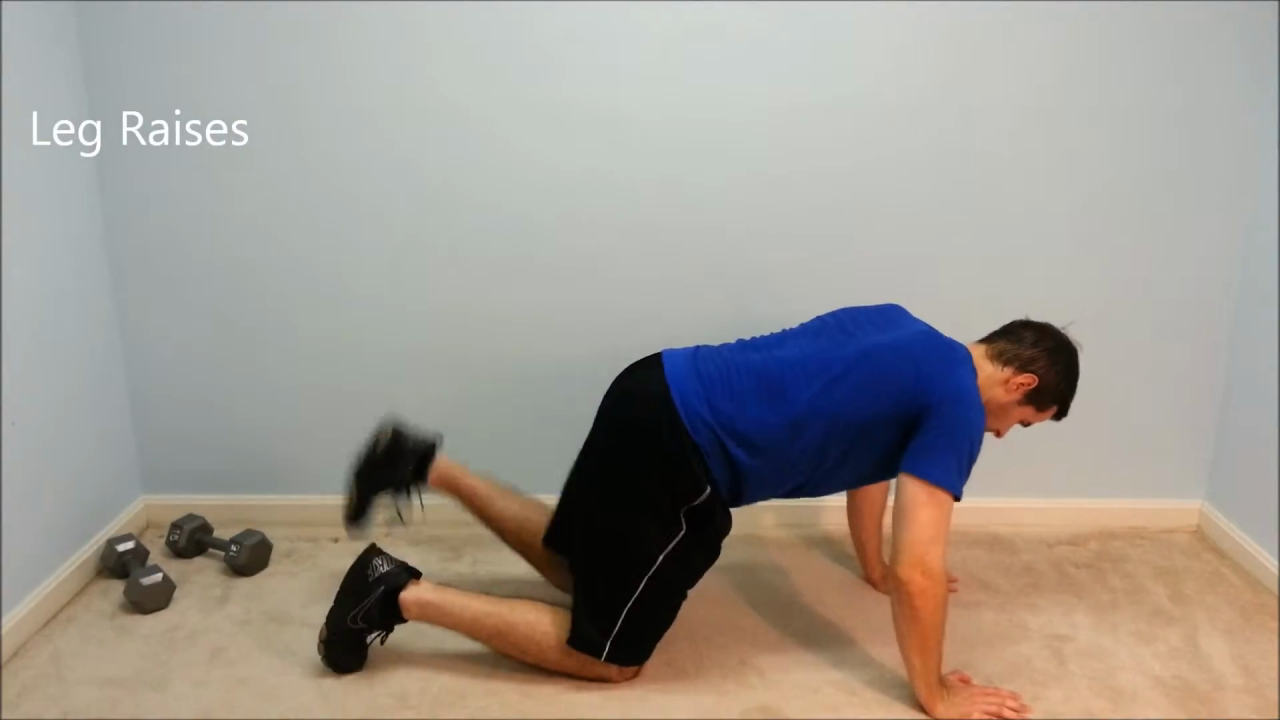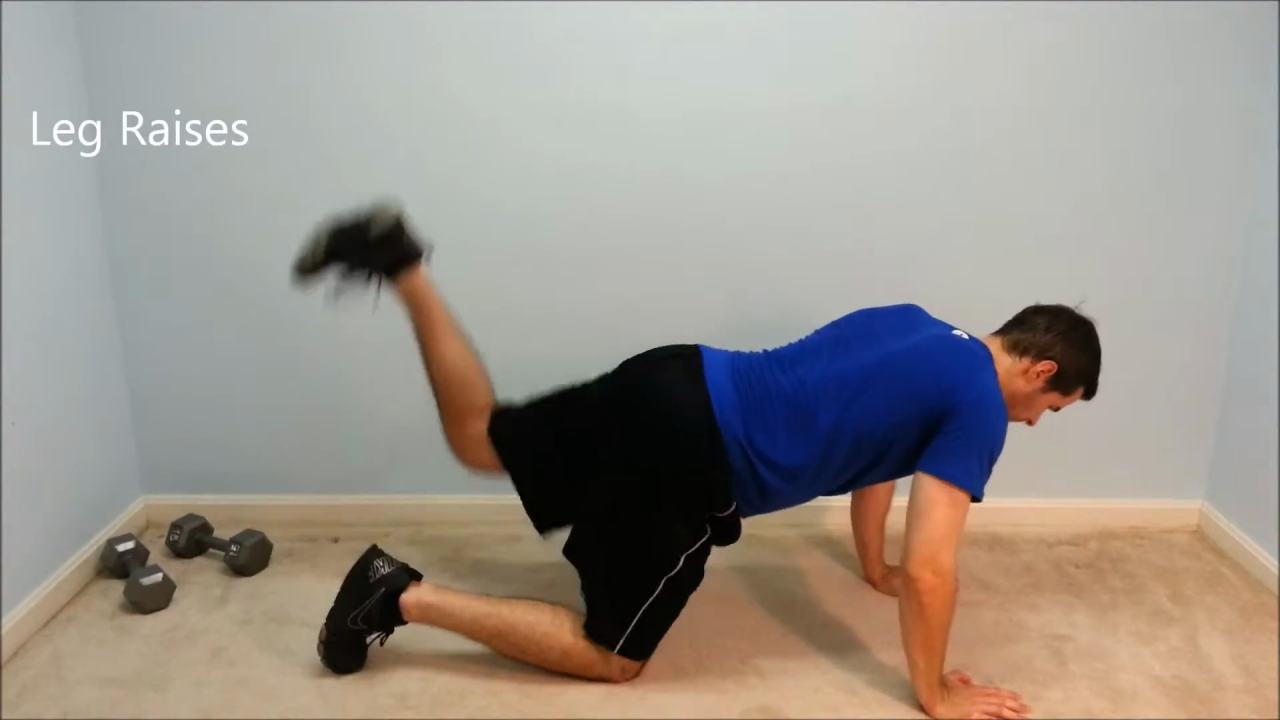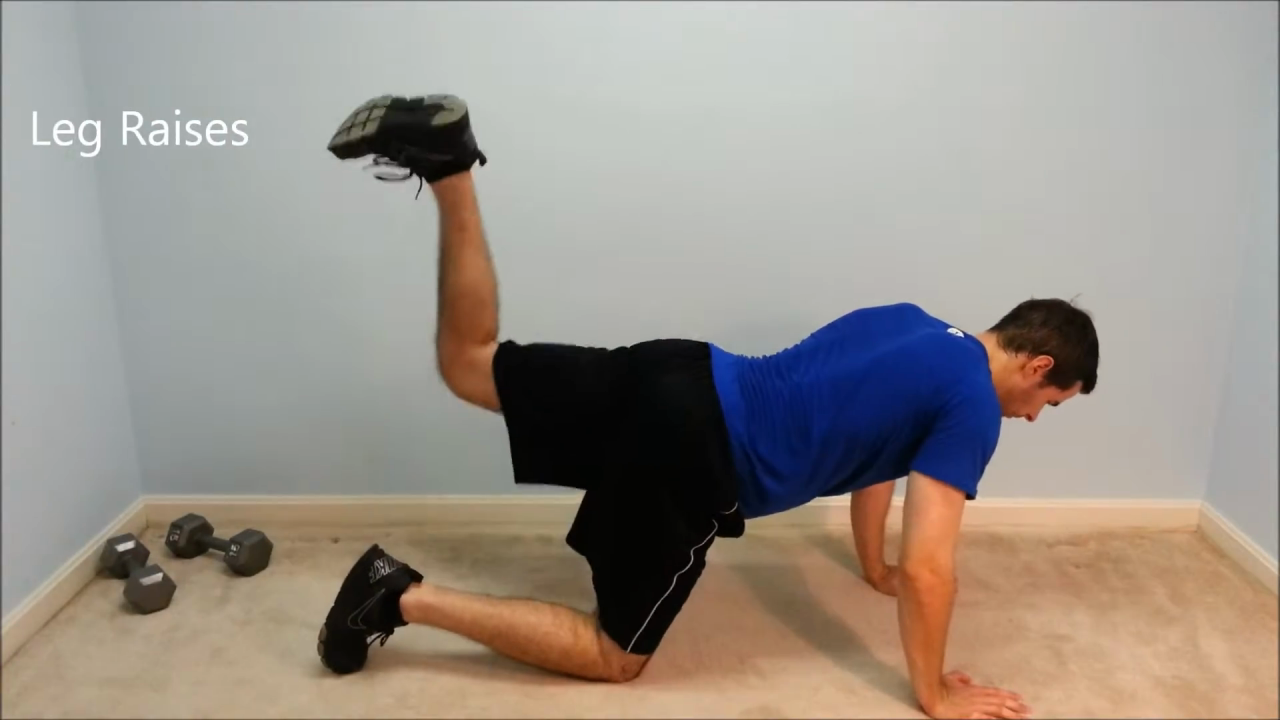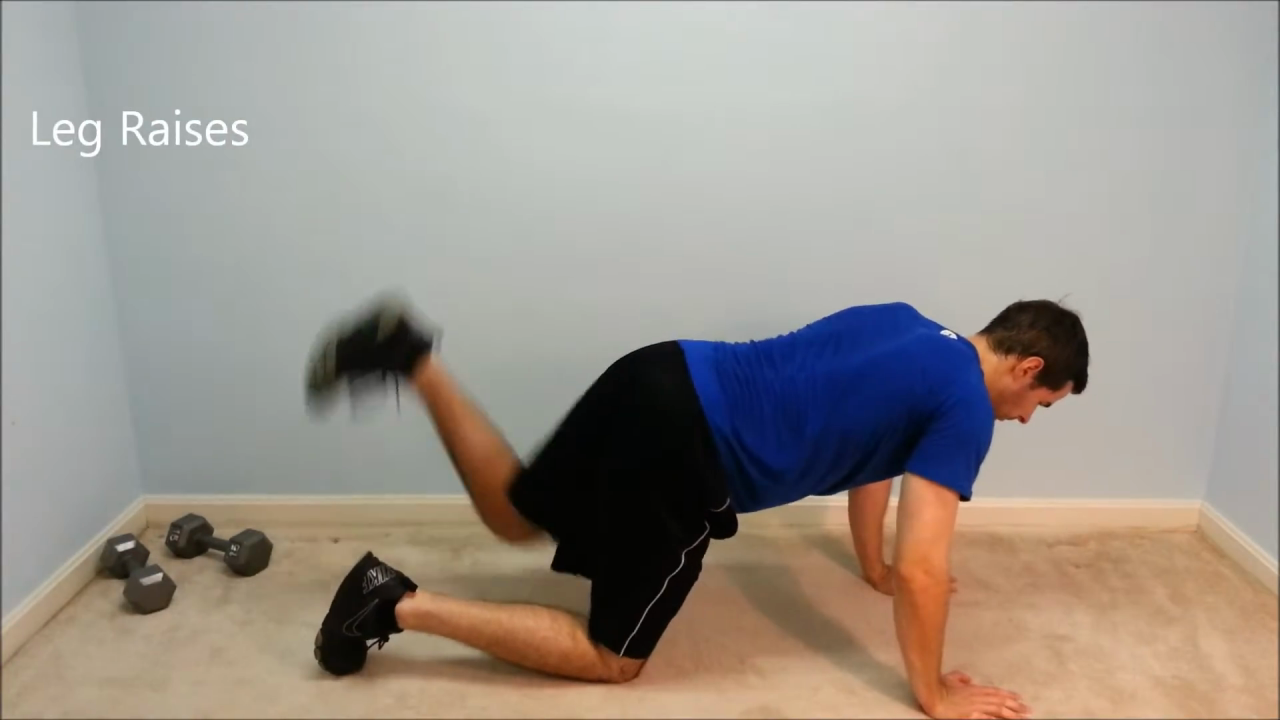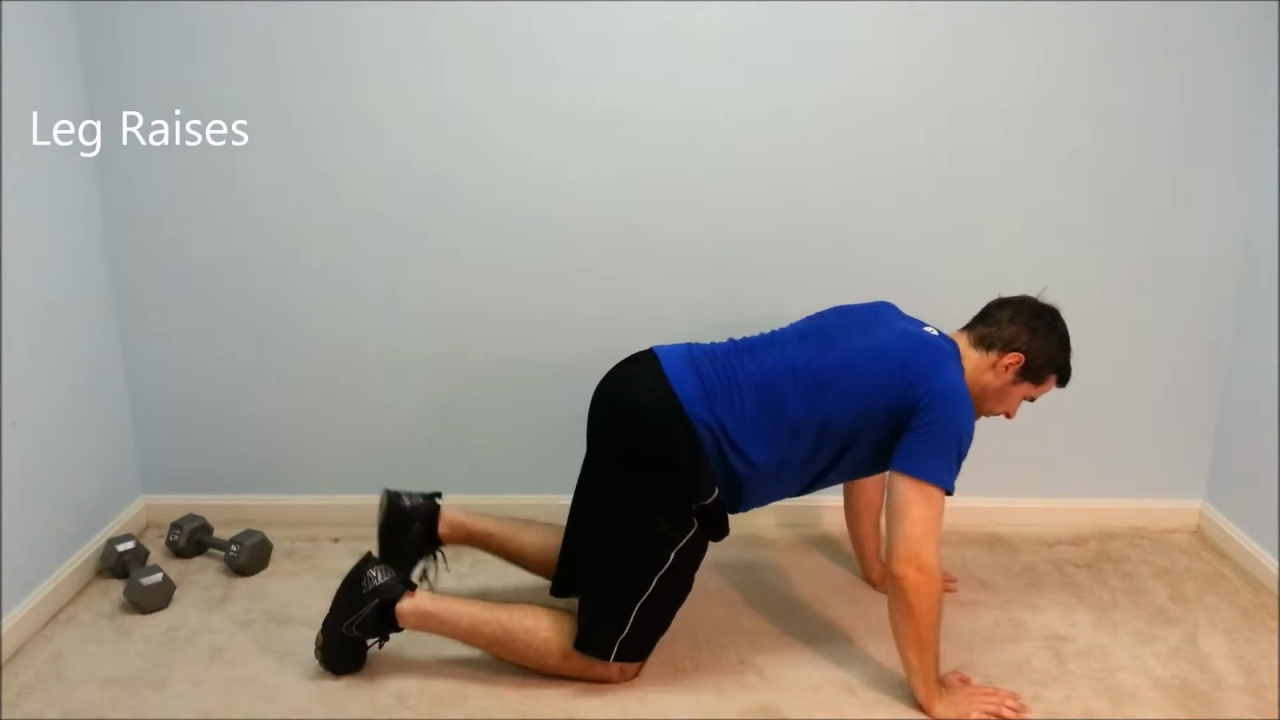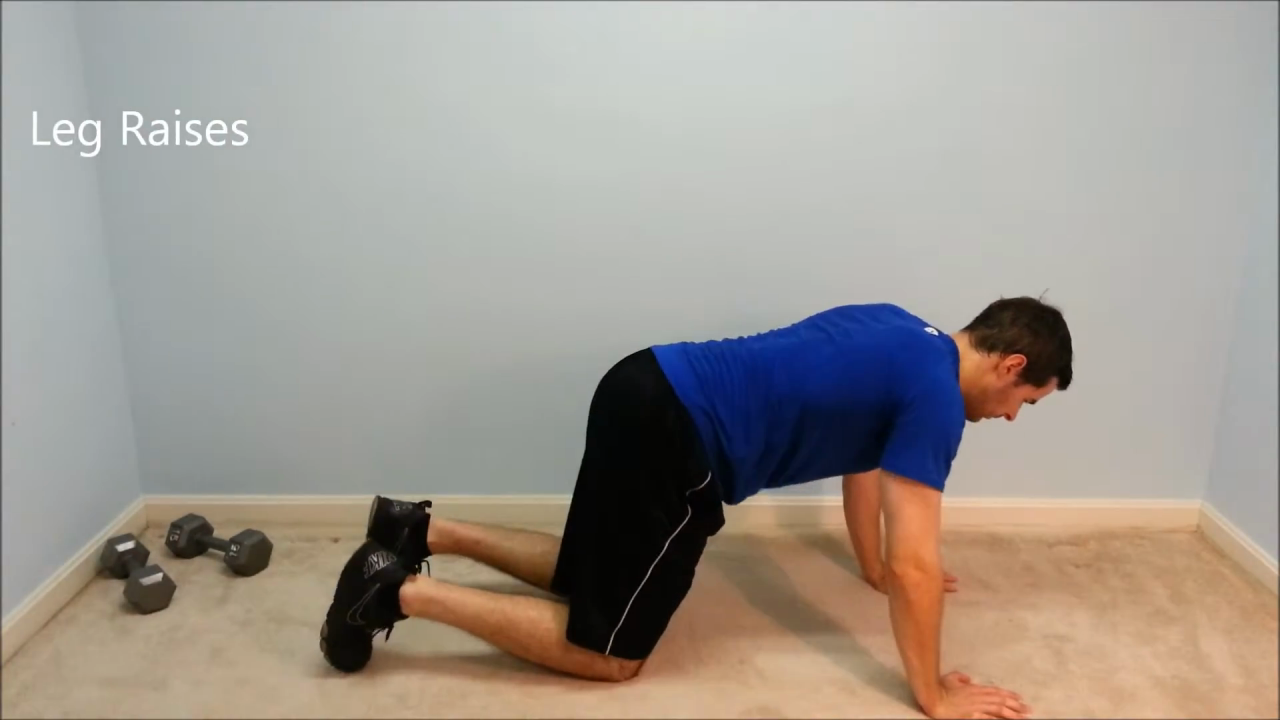
dt=0.3s
person 1, frame 1
left shoulder: (910, 337)
right shoulder: (956, 402)
right elbow: (920, 574)
left wrist: (873, 565)
left hip: (656, 393)
right hip: (673, 454)
left knee: (572, 559)
right knee: (606, 654)
left ankle: (426, 465)
right ankle: (406, 595)
person 1, frame 2
left shoulder: (916, 328)
right shoulder: (978, 410)
right elbow: (930, 573)
left wrist: (872, 569)
left hip: (679, 385)
right hip: (690, 462)
left knee: (477, 440)
right knee: (609, 654)
left ankle: (402, 258)
right ankle: (410, 597)
person 1, frame 3
left shoulder: (916, 329)
right shoulder: (971, 405)
right elbow: (928, 570)
left wrist: (873, 568)
left hip: (676, 375)
right hip: (687, 453)
left knee: (468, 364)
right knee: (614, 655)
left ankle: (449, 165)
right ankle: (410, 598)
person 1, frame 4
left shoulder: (913, 331)
right shoulder: (965, 407)
right elbow: (922, 573)
left wrist: (873, 565)
left hip: (660, 378)
right hip: (679, 446)
left knee: (516, 508)
right knee: (612, 656)
left ankle: (412, 353)
right ankle: (401, 605)
person 1, frame 5
left shoulder: (899, 329)
right shoulder: (946, 400)
right elbow: (916, 570)
left wrist: (872, 564)
left hip: (648, 387)
right hip: (669, 445)
left knee: (595, 568)
right knee: (607, 656)
left ankle: (438, 522)
right ankle: (402, 603)
person 1, frame 6
left shoulder: (906, 337)
right shoulder: (936, 396)
left elbow: (862, 450)
right elbow: (914, 564)
left wrist: (872, 565)
left hip: (653, 394)
right hip: (665, 432)
left knee: (596, 573)
right knee: (605, 651)
left ankle: (426, 530)
right ankle: (404, 587)
